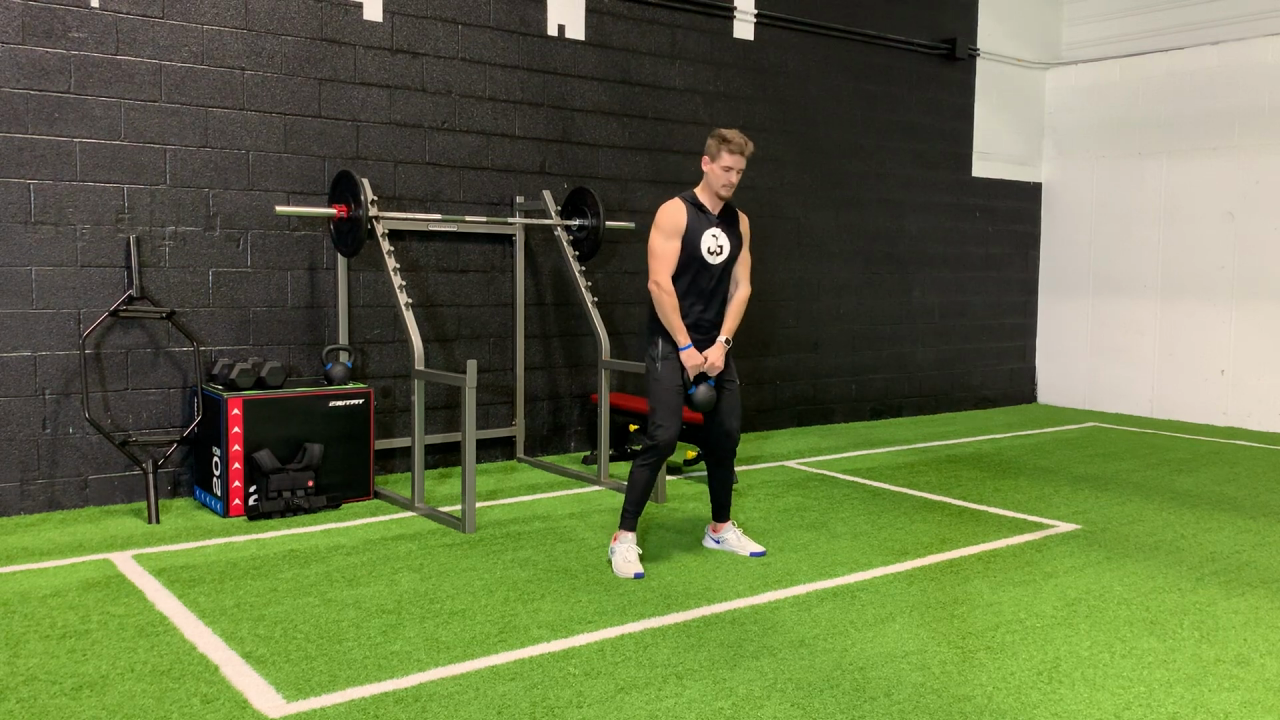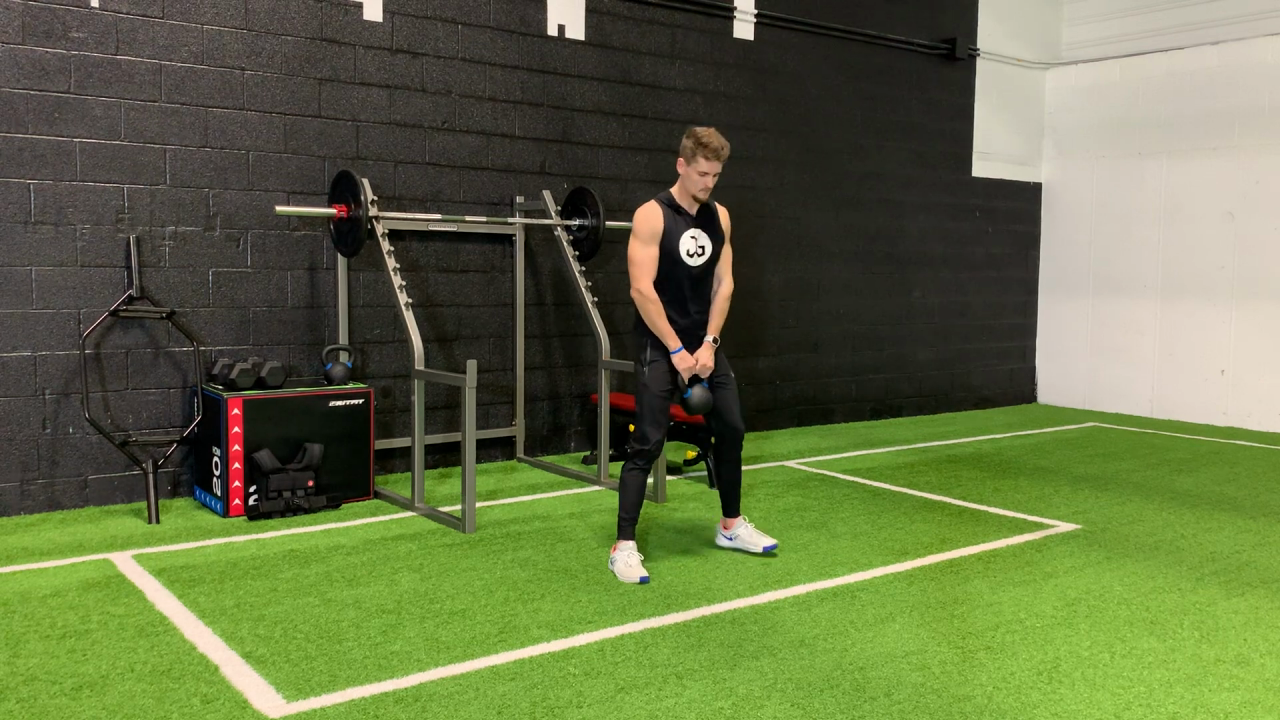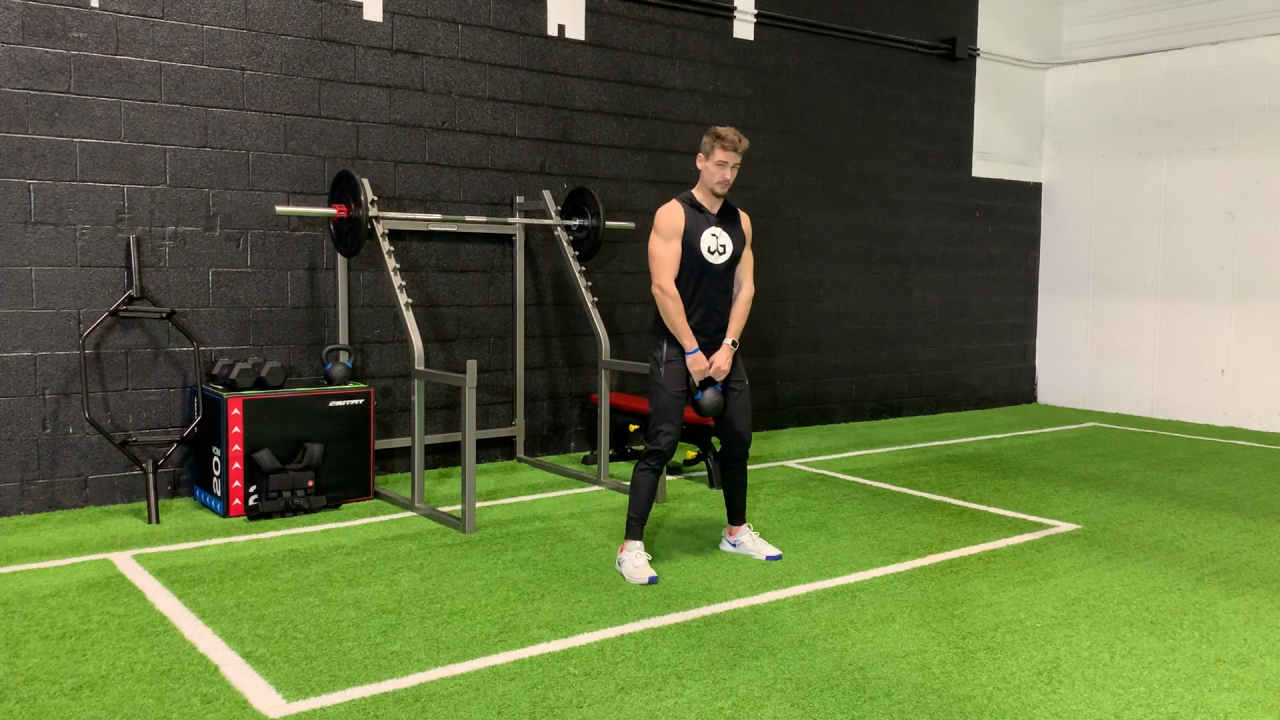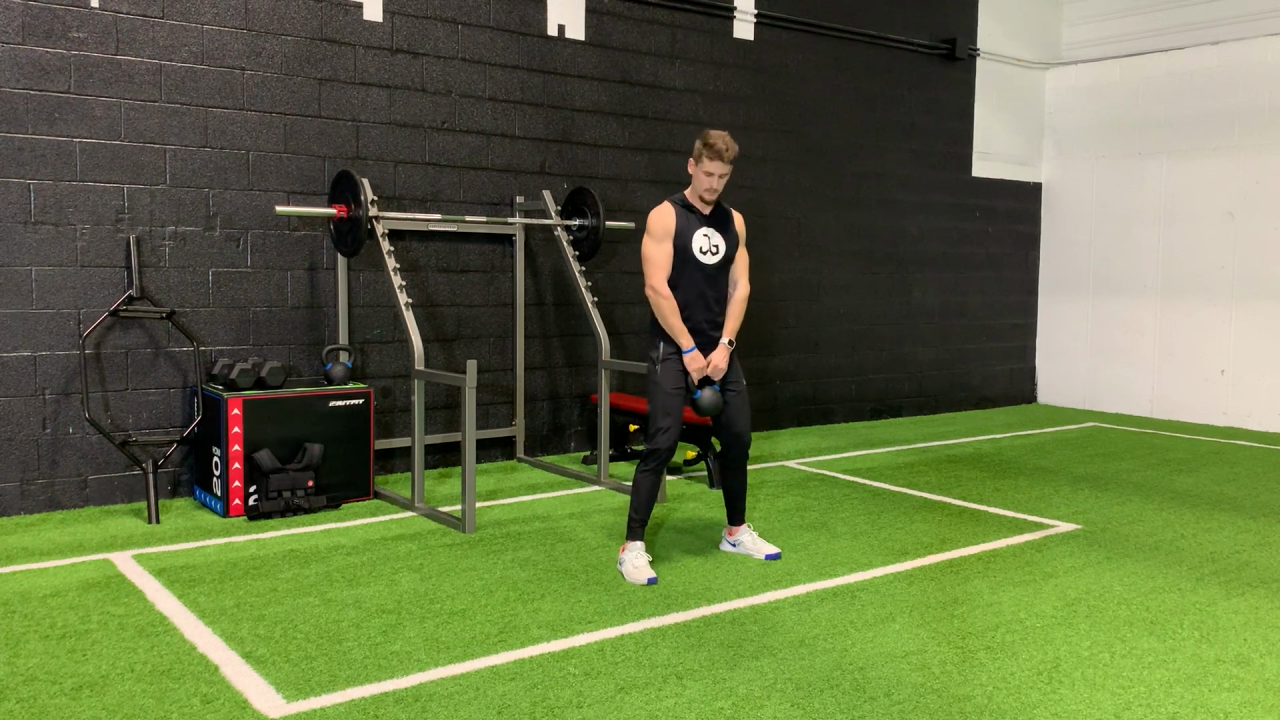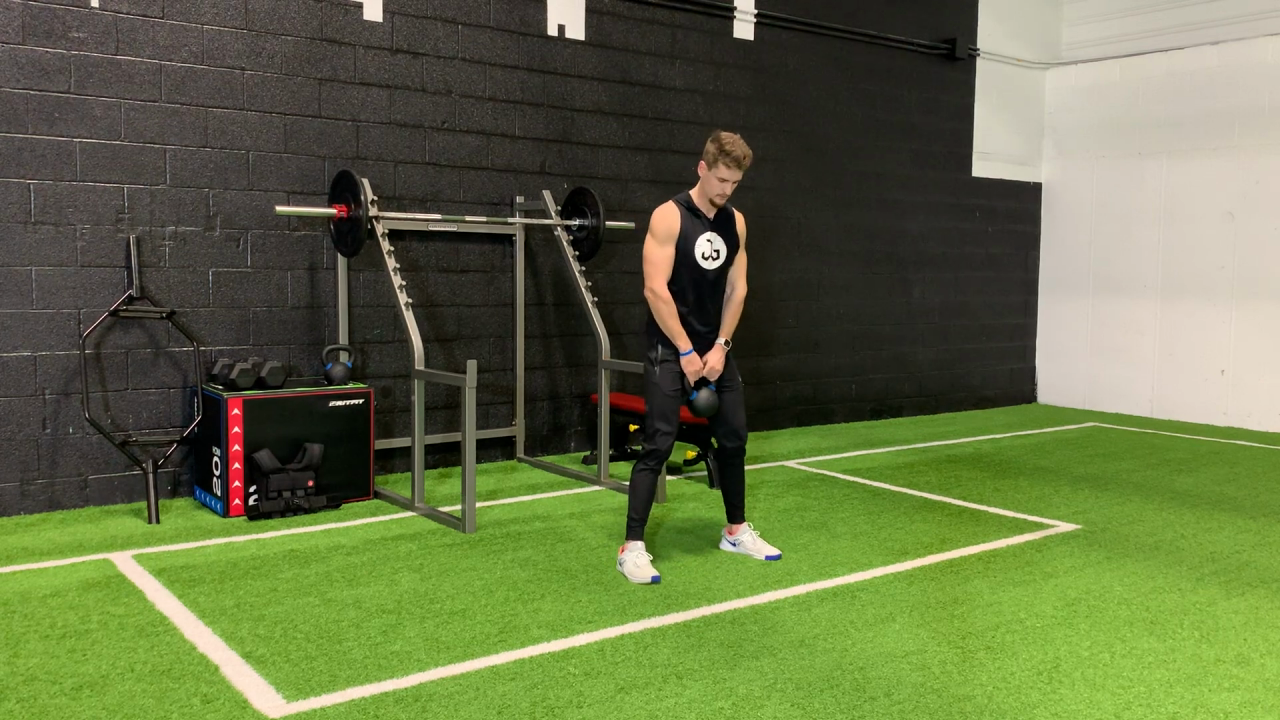
dt=0.5s
person 1, frame 1
left shoulder: (740, 222)
right shoulder: (675, 212)
left elbow: (741, 287)
right elbow: (659, 283)
left wrist: (721, 344)
right wrist: (685, 347)
left hip: (715, 345)
right hip: (671, 342)
left knee: (725, 437)
right knee: (663, 436)
left ankle: (720, 528)
right ankle: (625, 536)
person 1, frame 2
left shoulder: (720, 216)
right shoulder: (652, 215)
left elbow: (724, 283)
right elbow: (641, 289)
left wrist: (709, 344)
right wrist: (676, 350)
left hip: (704, 343)
right hip: (660, 346)
left knee: (730, 430)
right knee: (648, 444)
left ankle: (731, 524)
right ankle: (624, 546)
person 1, frame 3
left shoulder: (741, 221)
right shoulder: (673, 214)
left elbow: (744, 288)
right elbow: (662, 286)
left wrist: (728, 346)
right wrist: (691, 351)
left hip: (722, 348)
right hip: (676, 347)
left knee: (738, 439)
right knee: (661, 444)
left ankle: (736, 531)
right ankle: (632, 546)
person 1, frame 4
left shoulder: (734, 221)
right shoulder: (665, 216)
left elbow: (740, 287)
right elbow: (656, 287)
left wrist: (724, 345)
right wrist: (688, 349)
left hip: (719, 347)
right hip: (672, 347)
left knee: (737, 438)
right knee: (661, 443)
left ankle: (736, 530)
right ankle: (633, 546)
person 1, frame 5
left shoulder: (736, 222)
right shoulder: (669, 216)
left elbow: (736, 289)
right elbow: (655, 289)
left wrist: (719, 347)
right wrist: (686, 352)
left hip: (715, 347)
right hip: (669, 347)
left knee: (733, 438)
right knee: (658, 444)
left ankle: (736, 530)
right ankle: (632, 546)
